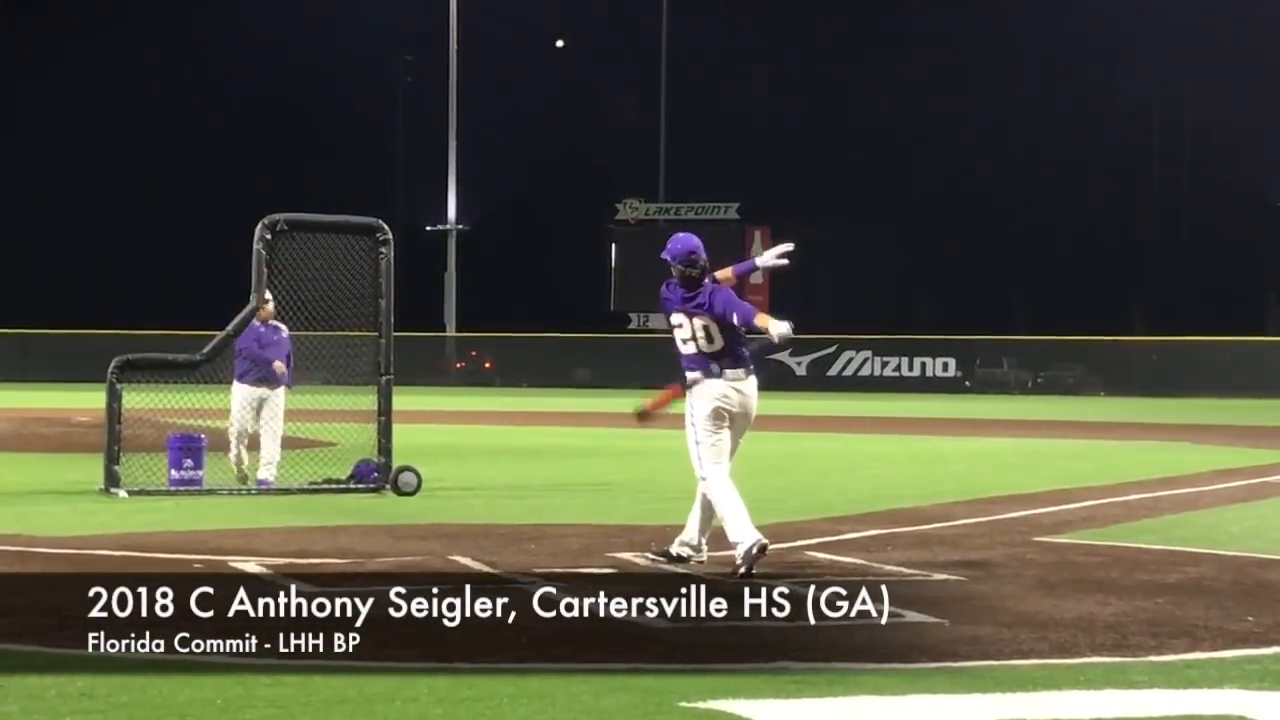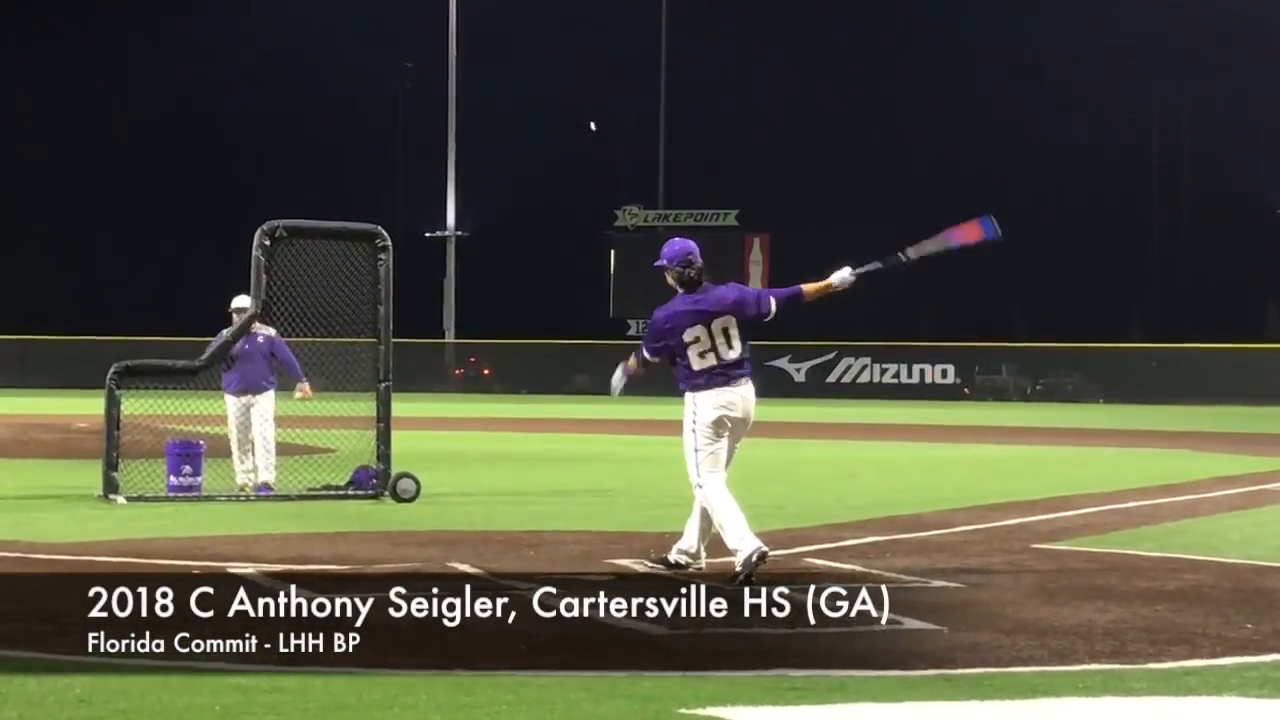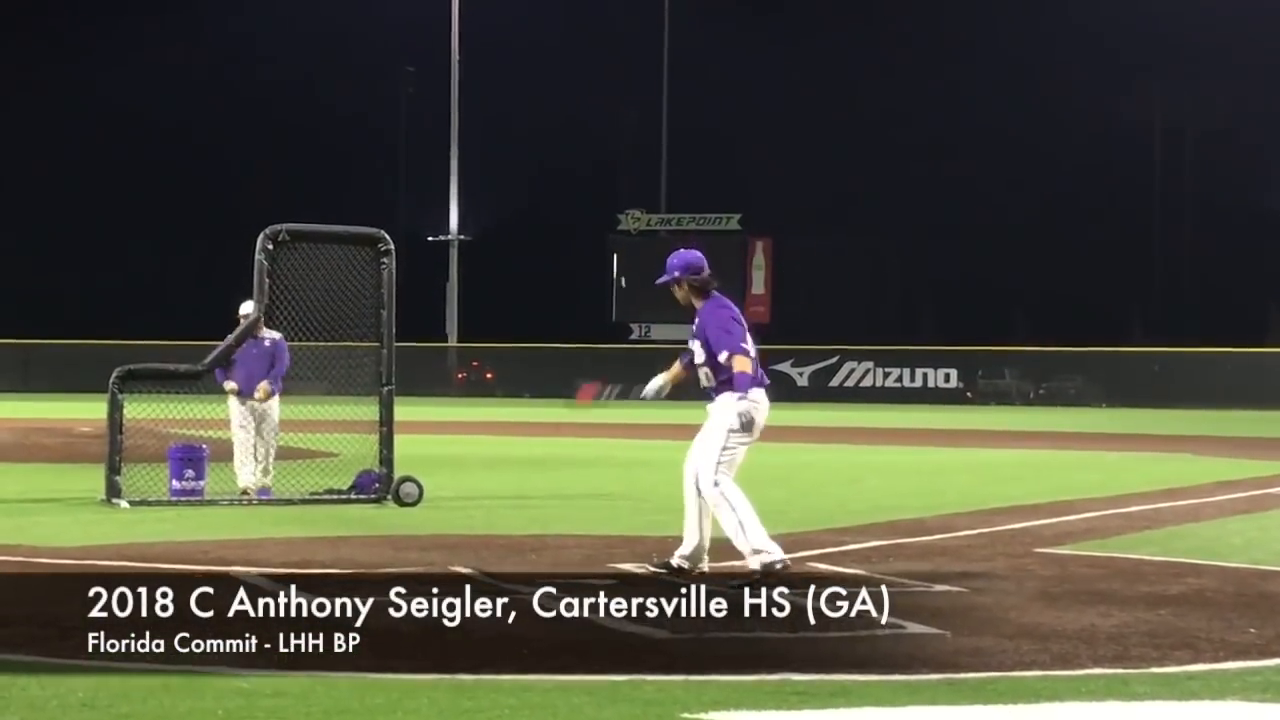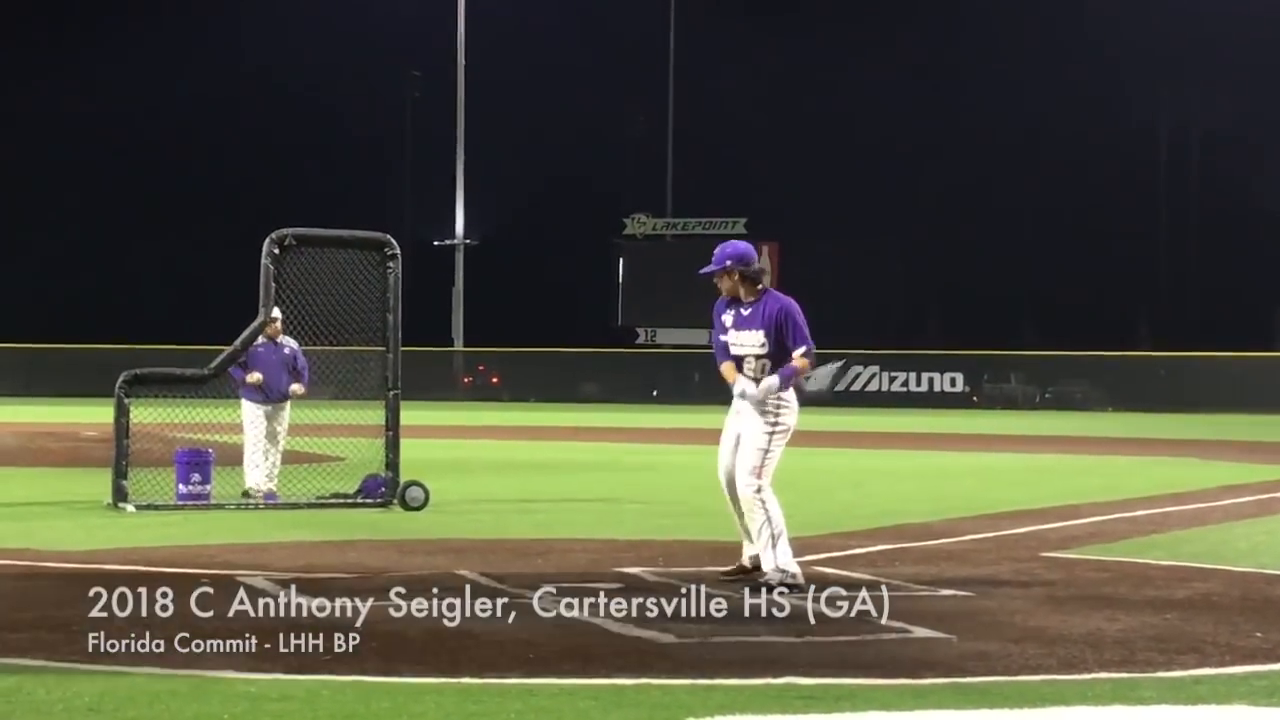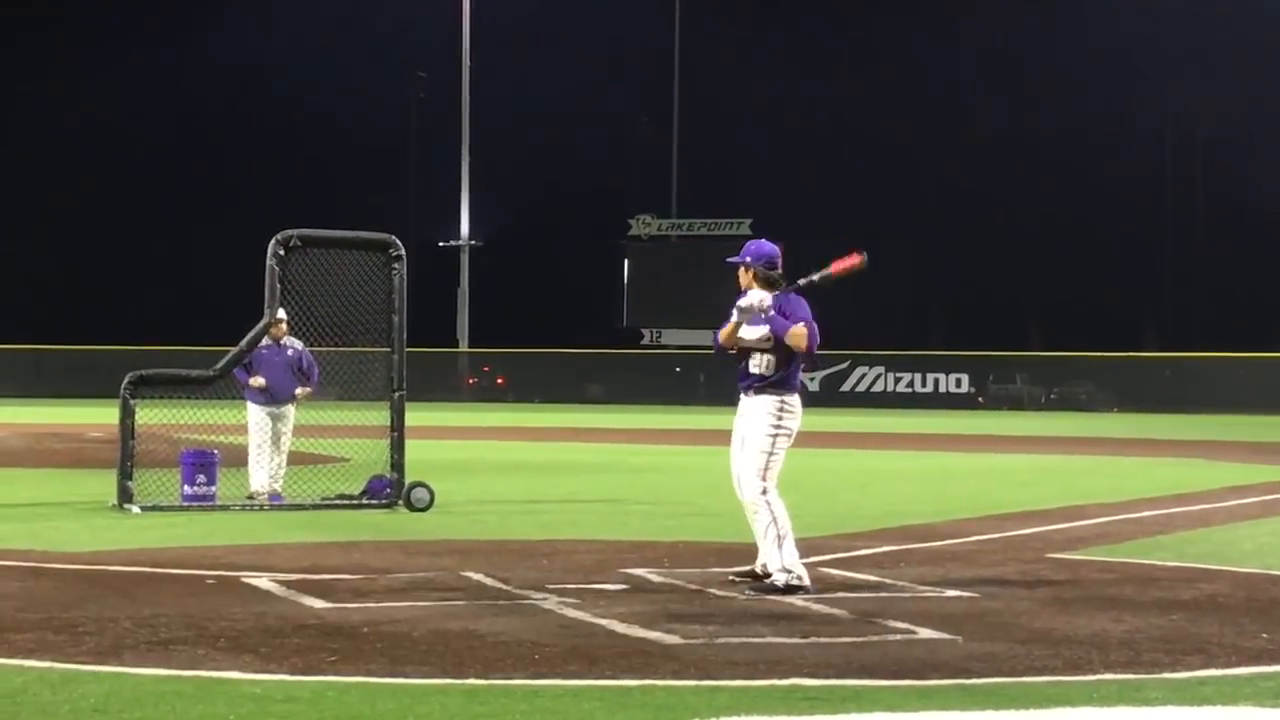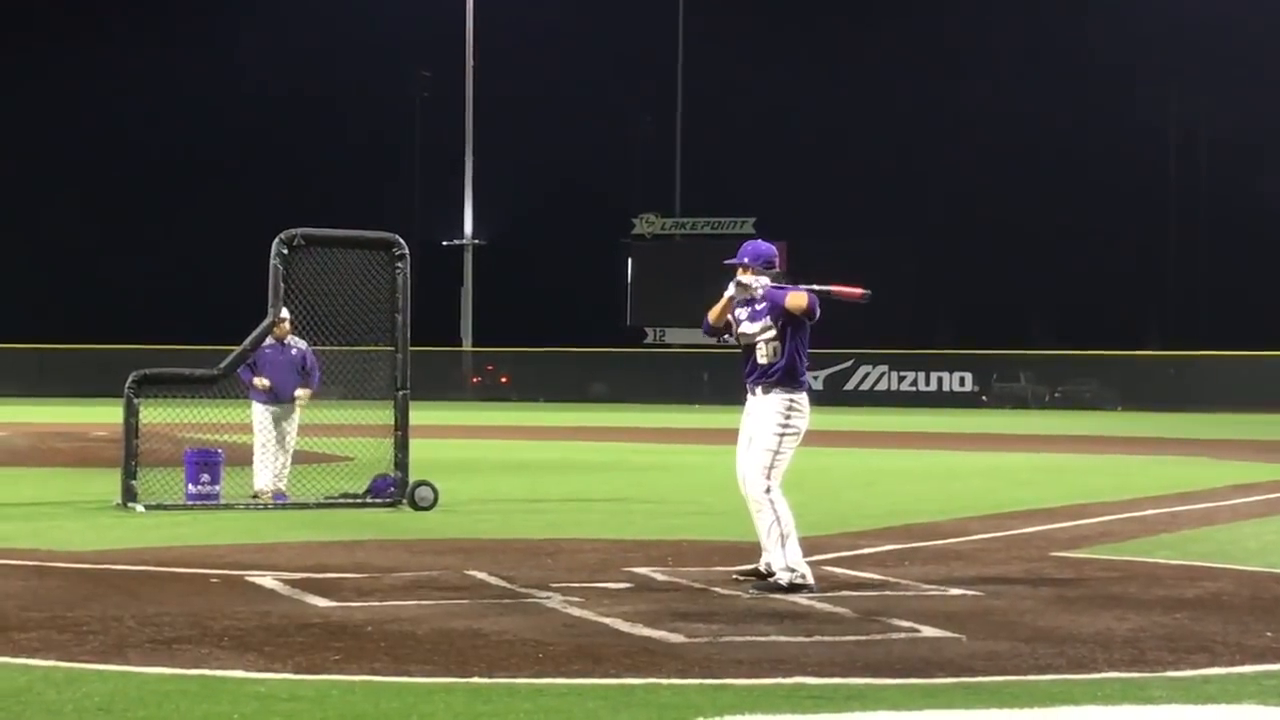
dt=0.5s
person 1, frame 1
left shoulder: (669, 294)
right shoulder: (716, 298)
left elbow: (701, 284)
right elbow: (745, 315)
left wrist: (755, 263)
right wrist: (775, 327)
left hip: (706, 388)
right hip: (743, 386)
left knee: (712, 473)
right knee: (712, 468)
left ankle: (746, 540)
right ankle: (689, 544)
person 1, frame 2
left shoulder: (666, 317)
right shoulder: (731, 296)
left elbow: (646, 356)
right elbow: (784, 297)
left wrist: (623, 372)
right wrist: (831, 282)
left hip: (705, 401)
right hip: (743, 394)
left knee: (707, 483)
right knee: (710, 478)
left ankle: (747, 548)
right ankle: (687, 551)
person 1, frame 3
left shoulder: (715, 315)
right shoulder: (706, 313)
left elbow: (741, 357)
right elbow: (693, 357)
left wrist: (743, 396)
right wrist: (665, 378)
left hip: (739, 404)
right hip: (725, 405)
left knee: (714, 481)
right knee: (694, 473)
left ankle: (766, 556)
right ankle: (690, 556)
person 1, frame 4
left shoulder: (781, 307)
right shoulder: (723, 307)
left elbow: (805, 358)
right elbow: (722, 355)
left wrist: (778, 380)
right wrist: (739, 383)
left hip: (774, 403)
right hip: (744, 402)
left knee: (753, 483)
right knee: (729, 475)
left ankle: (784, 572)
right ankle: (757, 556)
person 1, frame 5
left shoulder: (791, 304)
right shoulder: (745, 304)
left elbow: (808, 344)
right elbow: (721, 343)
left wrist: (767, 314)
right wrist: (740, 317)
left hip: (775, 406)
right hip: (748, 403)
left knee: (758, 486)
right knee: (743, 483)
left ankle: (791, 574)
right ankle: (769, 562)
person 1, frame 6
left shoulder: (787, 298)
right shoulder: (743, 305)
left elbow: (810, 305)
right elbow: (710, 326)
left wrist: (765, 291)
right wrist: (732, 294)
left hip: (783, 403)
right hip: (755, 401)
left knee: (761, 484)
right knee: (748, 481)
left ankle: (794, 573)
right ankle: (773, 561)
person 2, frame 1
left shoulder: (282, 330)
right shoulder: (247, 326)
left elbow: (288, 359)
right elbow: (246, 350)
left wrist: (286, 382)
right wrist: (272, 363)
left hip: (275, 390)
right hip: (246, 387)
left knee: (272, 432)
right knee: (239, 429)
left ankle: (266, 476)
right ankle: (240, 471)
person 2, frame 2
left shoulder: (268, 335)
right shoulder: (226, 335)
left elbow: (286, 357)
left wrist: (301, 380)
right wrist: (229, 350)
left hip: (263, 394)
right hip: (235, 396)
left knee: (264, 435)
right knee: (239, 440)
left ankle: (266, 481)
right ankle: (245, 482)
person 2, frame 3
left shoulder: (275, 339)
left elbow: (282, 363)
right elbow: (220, 364)
left wrist: (268, 382)
right wrist: (225, 382)
left hip: (268, 399)
right hip: (240, 400)
left knee: (267, 442)
right knee: (243, 442)
left ankle: (263, 483)
right ankle: (246, 485)
person 2, frame 4
left shoulder: (291, 346)
right shoulder: (250, 344)
left elbow: (302, 370)
right elbow: (233, 364)
left wrist: (301, 386)
right wrist: (245, 378)
left hip: (280, 405)
right hip: (253, 403)
left knee: (275, 447)
right knee: (254, 444)
left ankle: (269, 488)
right ankle: (253, 487)
person 2, frame 5
left shoulder: (297, 347)
right shoulder: (254, 345)
left elbow: (311, 368)
right elbow: (238, 366)
left wrist: (308, 387)
right wrist: (248, 380)
left hip: (286, 406)
right hip: (258, 405)
left knee: (280, 448)
right knee: (259, 447)
left ankle: (274, 489)
right ankle: (258, 490)
person 2, frame 6
left shoulder: (301, 346)
right shoulder: (259, 344)
left elbow: (313, 370)
right elbow: (242, 366)
left wrist: (308, 389)
right wrist: (253, 380)
left hip: (290, 406)
right hip: (263, 405)
left knee: (285, 448)
right knee: (263, 446)
left ankle: (279, 488)
right ankle: (262, 489)
